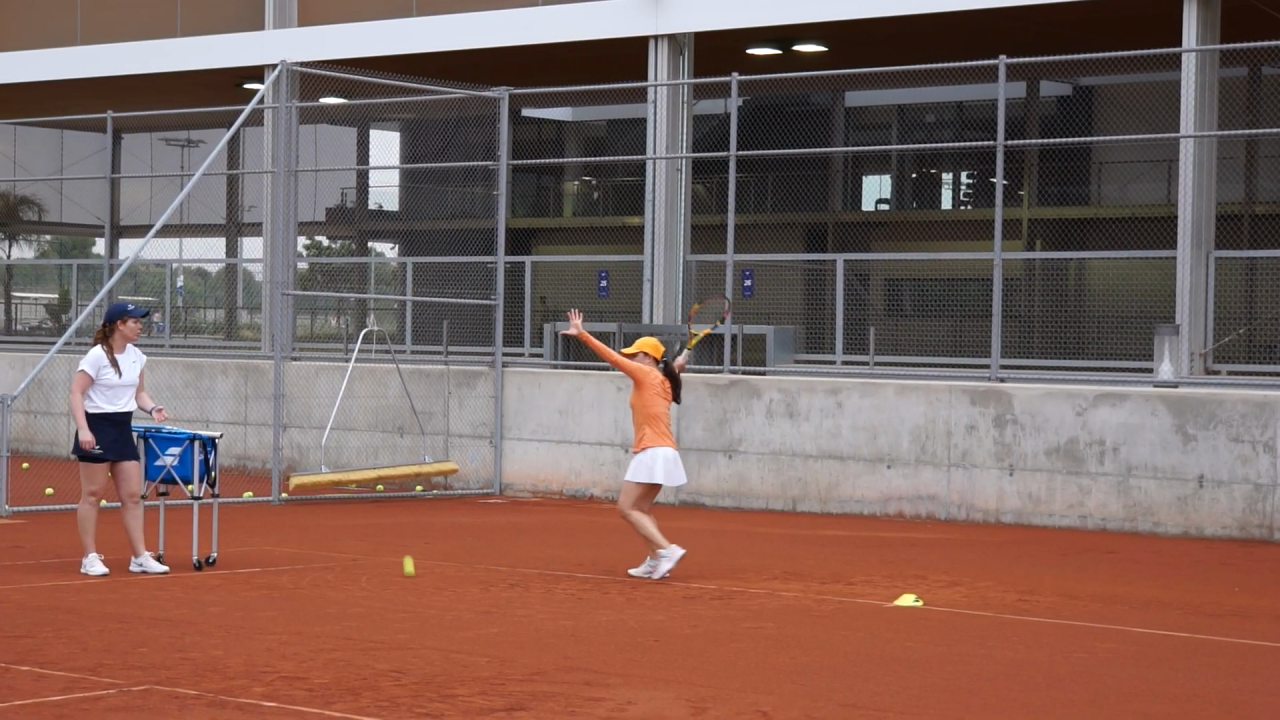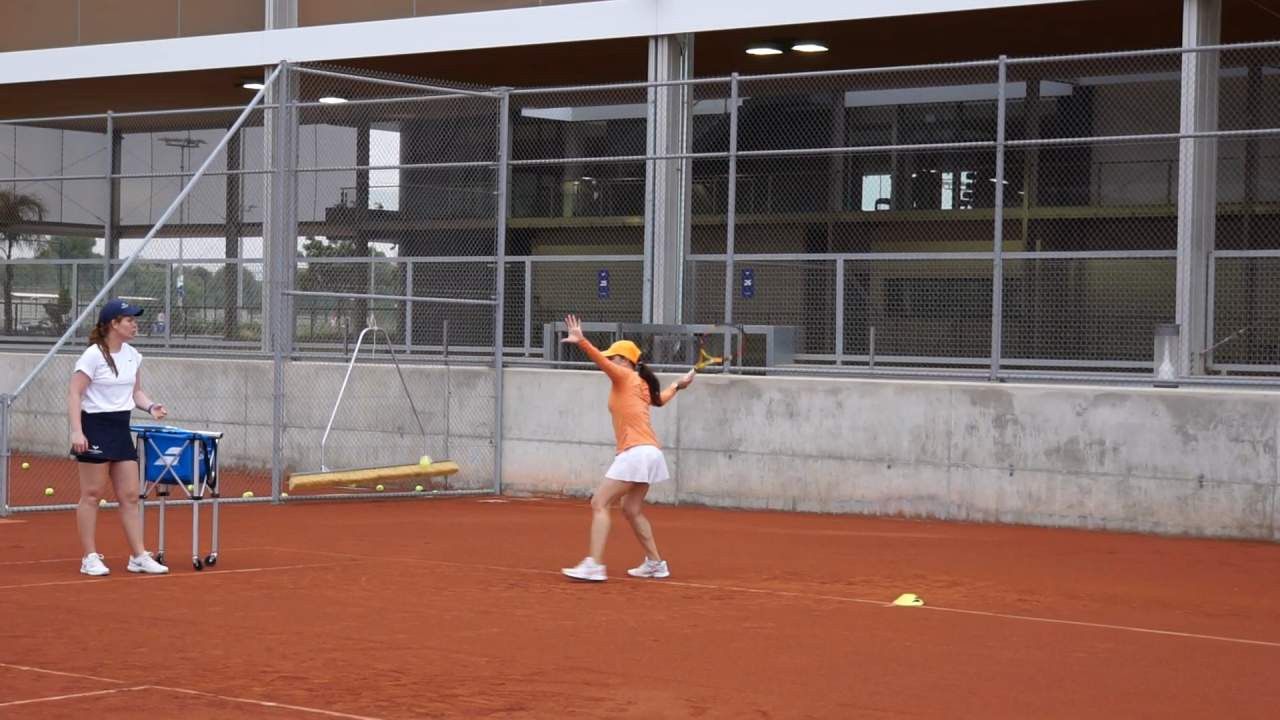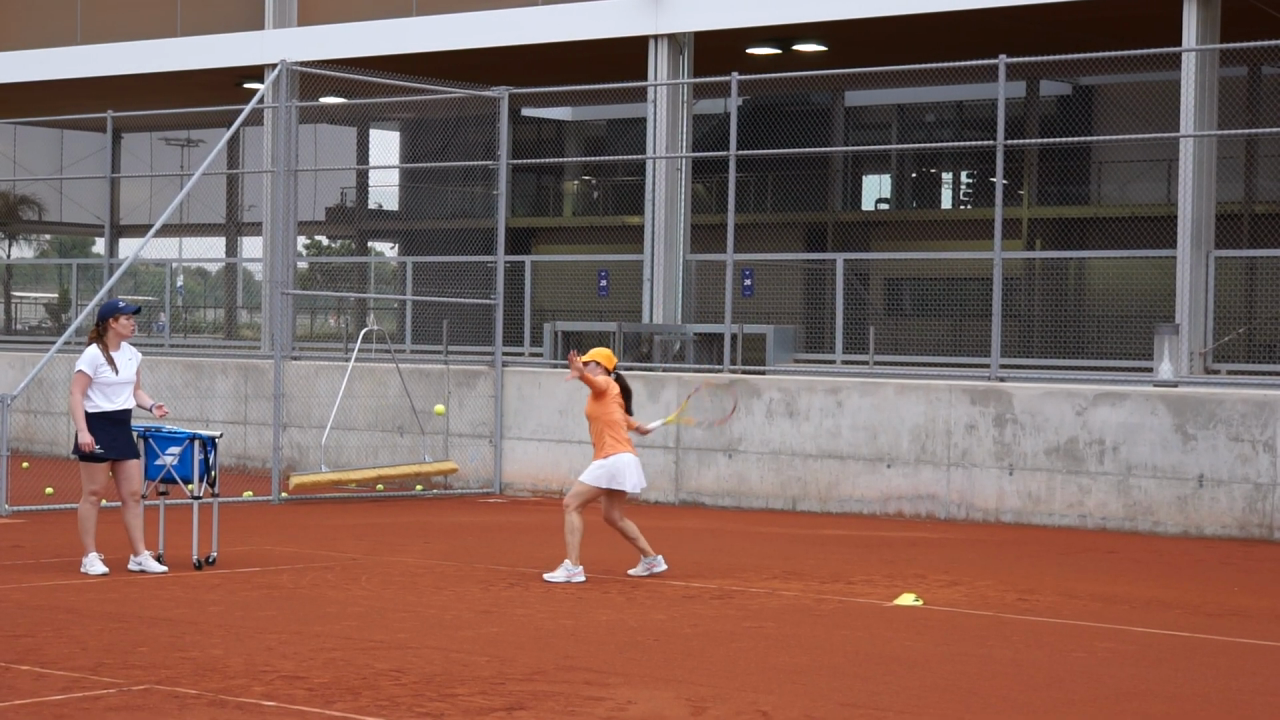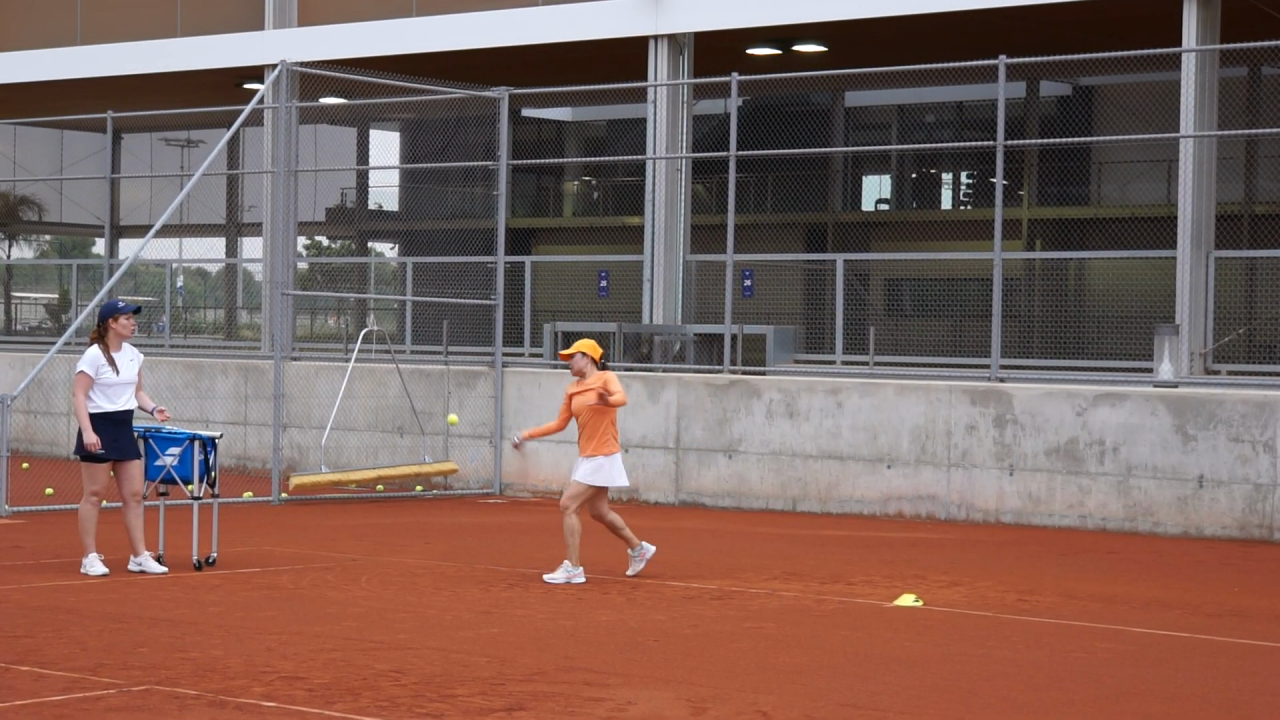
dt=0.2s
person 1, frame 1
left shoulder: (137, 356)
right shoulder: (97, 355)
right elbow: (76, 393)
left wrist: (153, 409)
right wrist: (82, 429)
left hip: (122, 430)
right hip: (97, 430)
left knee: (133, 495)
right knee: (93, 495)
left ankle: (140, 557)
right ankle: (90, 557)
person 1, frame 2
left shoulder: (132, 355)
right shoulder: (93, 355)
right elbow: (74, 394)
left wrist: (150, 406)
right wrist: (76, 431)
left hip: (121, 429)
right hip: (95, 428)
left knee: (130, 496)
right knee: (92, 495)
left ankle: (139, 557)
right ankle: (90, 557)
person 1, frame 3
left shoulder: (132, 354)
right shoulder: (93, 354)
right elbow: (76, 394)
left wrist: (152, 405)
right wrist: (82, 431)
left hip: (122, 428)
right hip: (97, 428)
left knee: (133, 494)
right knee: (93, 494)
left ankle: (139, 556)
right ankle: (90, 557)
person 1, frame 4
left shoulder: (133, 354)
right shoulder: (94, 355)
right elbow: (79, 395)
left wrist: (153, 408)
right wrist: (87, 431)
left hip: (124, 429)
right hip: (99, 429)
left knee: (134, 495)
right knee: (94, 495)
left ankle: (139, 556)
right ankle: (90, 558)
person 2, frame 1
left shoulder: (646, 375)
right shoulder: (663, 382)
left elbow: (612, 357)
right elbow: (671, 383)
left wrist: (582, 334)
right wrist: (676, 367)
left hip: (652, 453)
right hip: (663, 453)
left knee: (626, 508)
right knee: (640, 508)
left ankle: (667, 549)
right ankle: (655, 561)
person 2, frame 2
left shoulder: (624, 376)
right shoulder: (641, 385)
left elbow: (601, 360)
right elbow: (660, 397)
left wrist: (581, 341)
right wrist: (678, 385)
left hip: (635, 453)
right hip: (647, 453)
left knee: (599, 504)
right knee: (631, 510)
left ankle: (594, 564)
right ankle: (655, 563)
person 2, frame 3
left shoulder: (605, 385)
right shoulder: (610, 392)
left elbow: (594, 380)
right elbow: (624, 419)
left wrist: (580, 372)
right wrist: (637, 427)
left hip: (612, 461)
right hip: (620, 461)
left knee: (571, 505)
right knee: (613, 516)
left ankle: (572, 567)
right ankle: (651, 559)
person 2, frame 4
left shoulder: (606, 377)
right shoulder: (573, 389)
left elbow: (622, 398)
right elbow: (560, 423)
left wrist: (608, 400)
right wrist: (529, 434)
left hip: (603, 457)
right hip: (589, 458)
left knee: (568, 505)
right knee: (599, 511)
left ankle: (572, 568)
right ankle: (639, 548)
